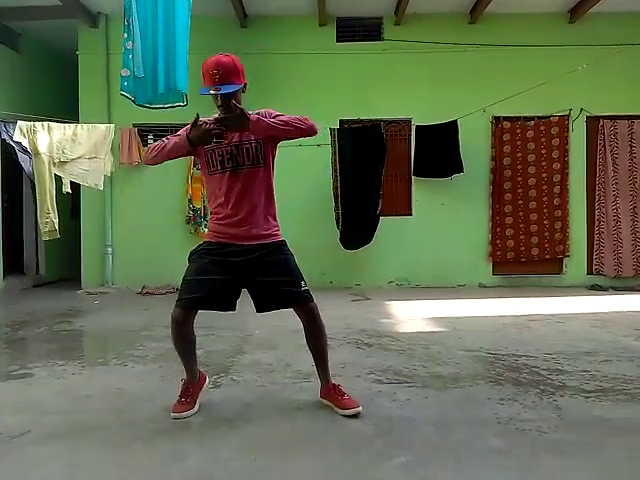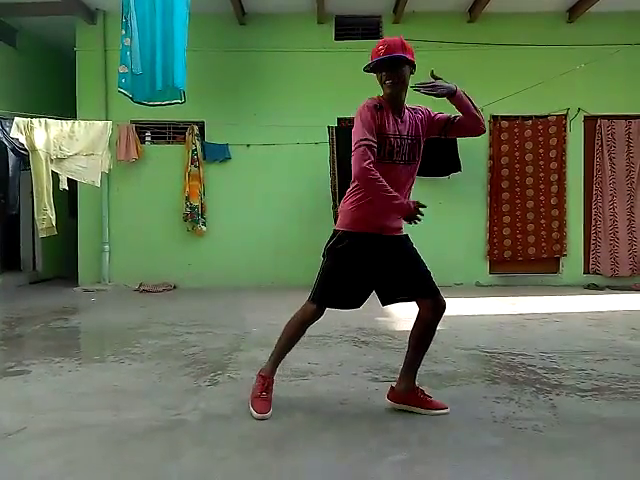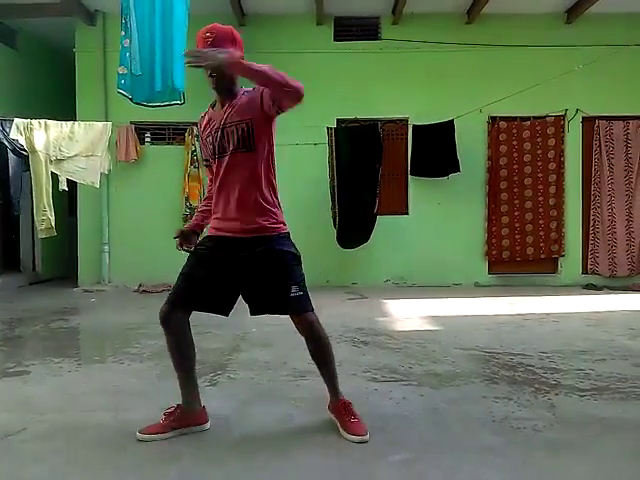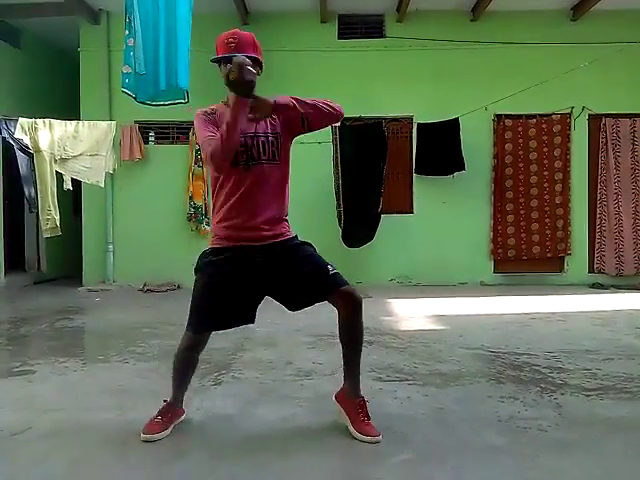
dt=1s
person 1, frame 1
left shoulder: (263, 121)
right shoulder: (198, 130)
left elbow: (309, 128)
right elbow: (151, 156)
left wrist: (250, 123)
right wrist: (189, 140)
left hip: (266, 242)
right hip: (219, 244)
left knee: (308, 309)
right knee: (182, 317)
left ankle: (328, 385)
right ankle: (194, 380)
person 1, frame 2
left shoulder: (422, 118)
right shoulder: (370, 110)
left elbow: (478, 128)
right elbow: (361, 164)
left wrist: (455, 93)
right wrist: (401, 203)
left hip: (394, 237)
right hip: (355, 234)
left knee: (434, 306)
right knee: (315, 307)
left ankle: (405, 388)
right ankle: (265, 377)
person 1, frame 3
left shoulder: (258, 99)
right shoulder: (206, 121)
left elbow: (293, 91)
left wrist: (228, 61)
right wrist: (196, 225)
left hip: (267, 238)
right hip: (218, 240)
left knee: (306, 320)
right knee: (171, 314)
left ankle: (338, 403)
right ankle: (191, 408)
person 1, frame 4
left shoulder: (279, 113)
right shoulder: (208, 117)
left elbow: (334, 113)
right elbow: (218, 158)
left wrist: (270, 105)
right wrist: (238, 98)
left hip: (281, 244)
right hip: (229, 250)
left knee: (350, 300)
right knee: (194, 338)
left ankle: (351, 395)
right ankle: (174, 405)
